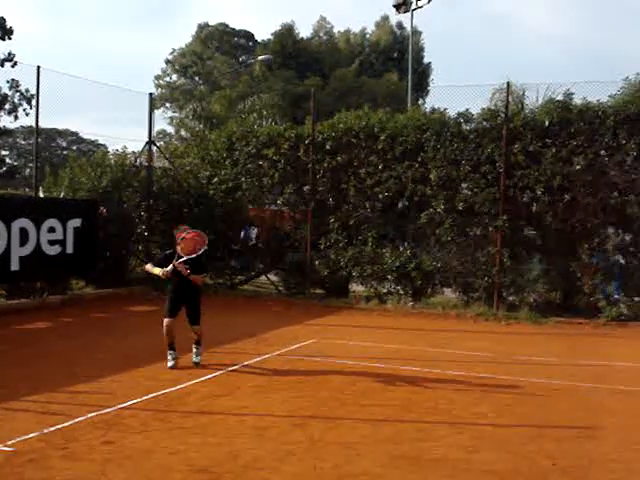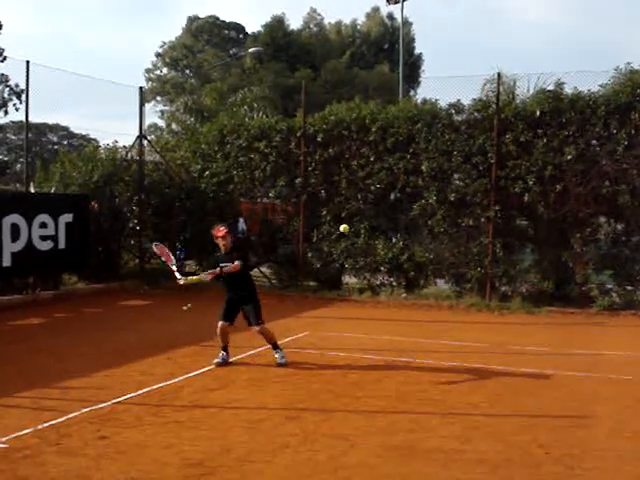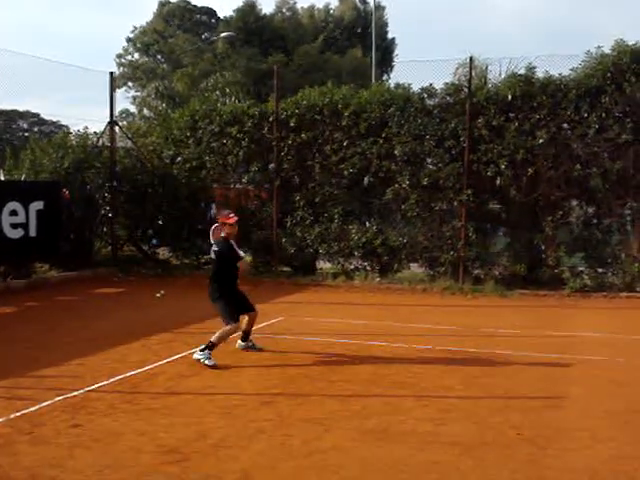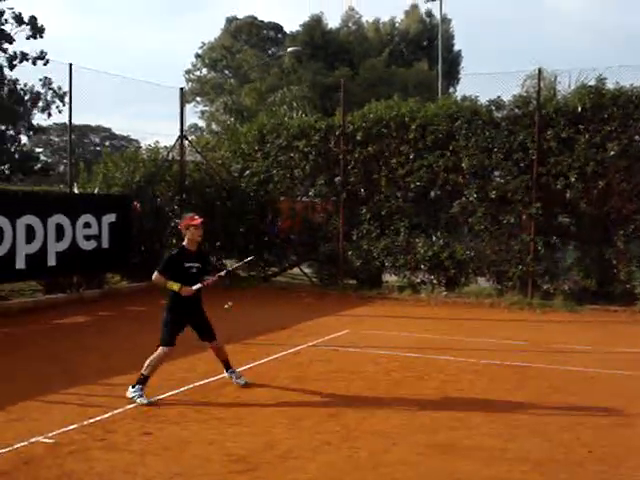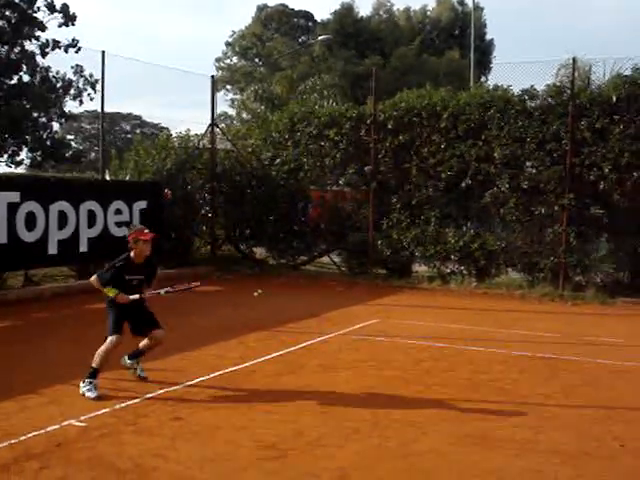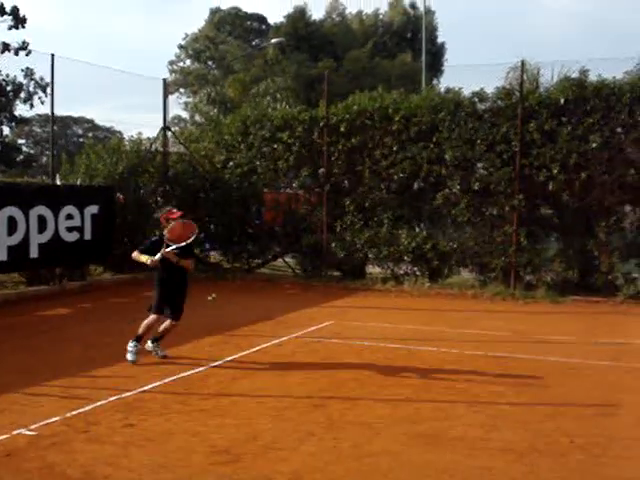
dt=0.7s
person 1, frame 1
left shoulder: (196, 257)
right shoulder: (169, 255)
left elbow: (200, 280)
right elbow: (148, 267)
left wrist: (186, 272)
right wrist: (160, 271)
left hip: (192, 294)
right hip: (175, 293)
left knee: (196, 328)
right knee: (167, 323)
left ankle: (197, 346)
right ankle: (172, 352)
person 1, frame 2
left shoulder: (240, 250)
right shoulder: (219, 258)
left elbow: (236, 266)
right elbow: (213, 276)
left wrist: (217, 271)
left hip: (248, 296)
right hip: (232, 296)
left knee: (259, 327)
right knee: (222, 326)
left ankle: (277, 350)
right ankle: (224, 353)
person 1, frame 3
left shoulder: (225, 243)
right shoulder: (225, 245)
right elbow: (242, 266)
right wrist: (242, 257)
left hip: (230, 288)
right hip: (220, 292)
left knee: (252, 313)
right knee: (233, 325)
left ankle: (244, 341)
right ankle: (203, 352)
person 1, frame 4
left shoulder: (201, 255)
right shoulder: (176, 255)
left elbow: (207, 278)
right elbow: (156, 277)
left wrist: (211, 280)
right wrist: (178, 288)
left hip: (195, 307)
right hip: (175, 309)
left knee: (214, 343)
right knee: (164, 350)
left ankle: (230, 371)
right ankle: (137, 387)
person 1, frame 5
left shoulder: (150, 265)
right shoulder: (119, 265)
right elbow: (94, 280)
left wrist: (144, 292)
right wrist: (115, 294)
left hip: (137, 303)
right hip: (118, 305)
left knee: (158, 335)
right knee: (114, 340)
left ankle: (132, 359)
right ankle: (89, 381)
person 1, frame 6
right shoulder: (156, 241)
left elbow: (190, 266)
right elbow: (135, 254)
left wrist: (174, 258)
right wrist: (147, 259)
left hip: (180, 285)
right hip: (163, 283)
left knee: (173, 321)
right knee: (156, 316)
left ankle: (153, 343)
right ankle: (134, 343)
